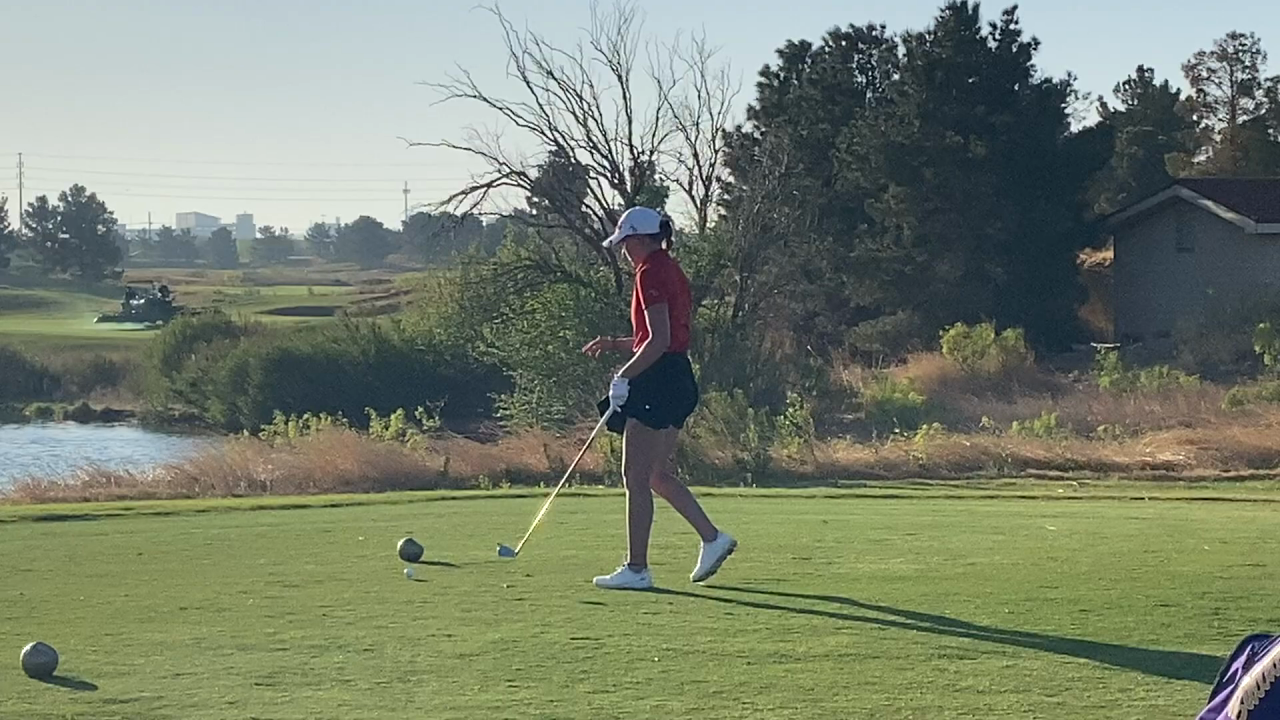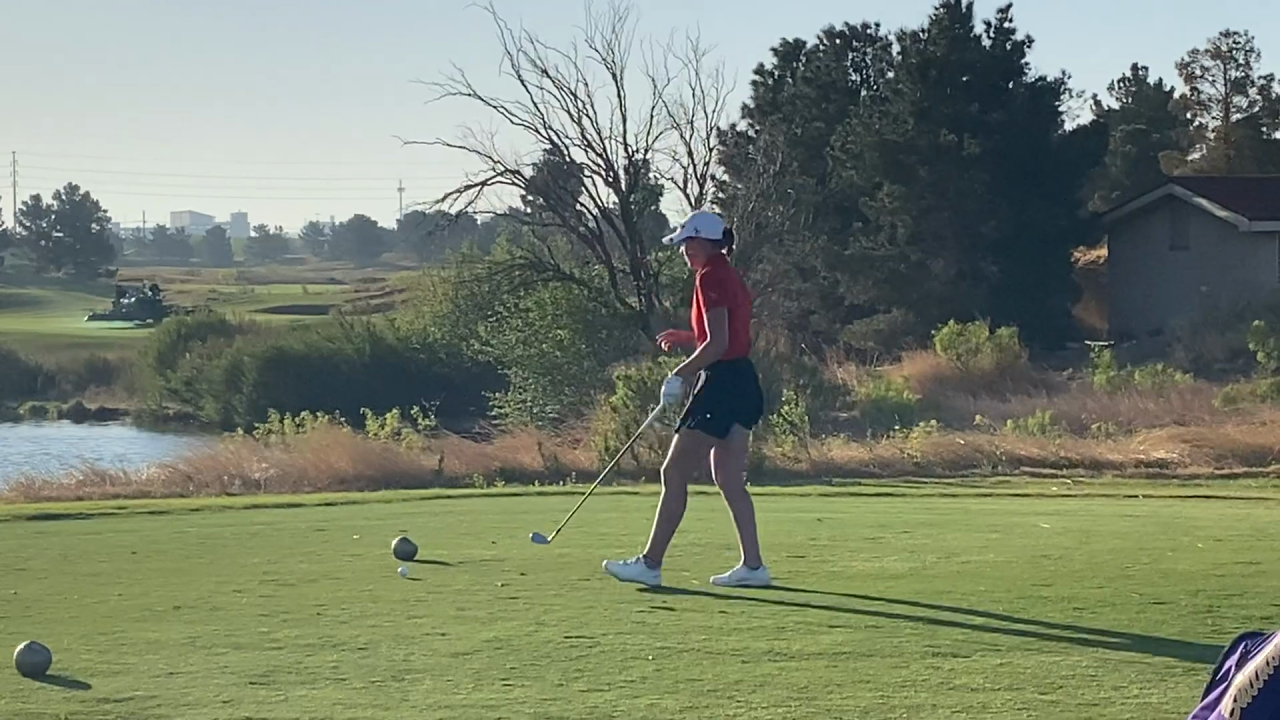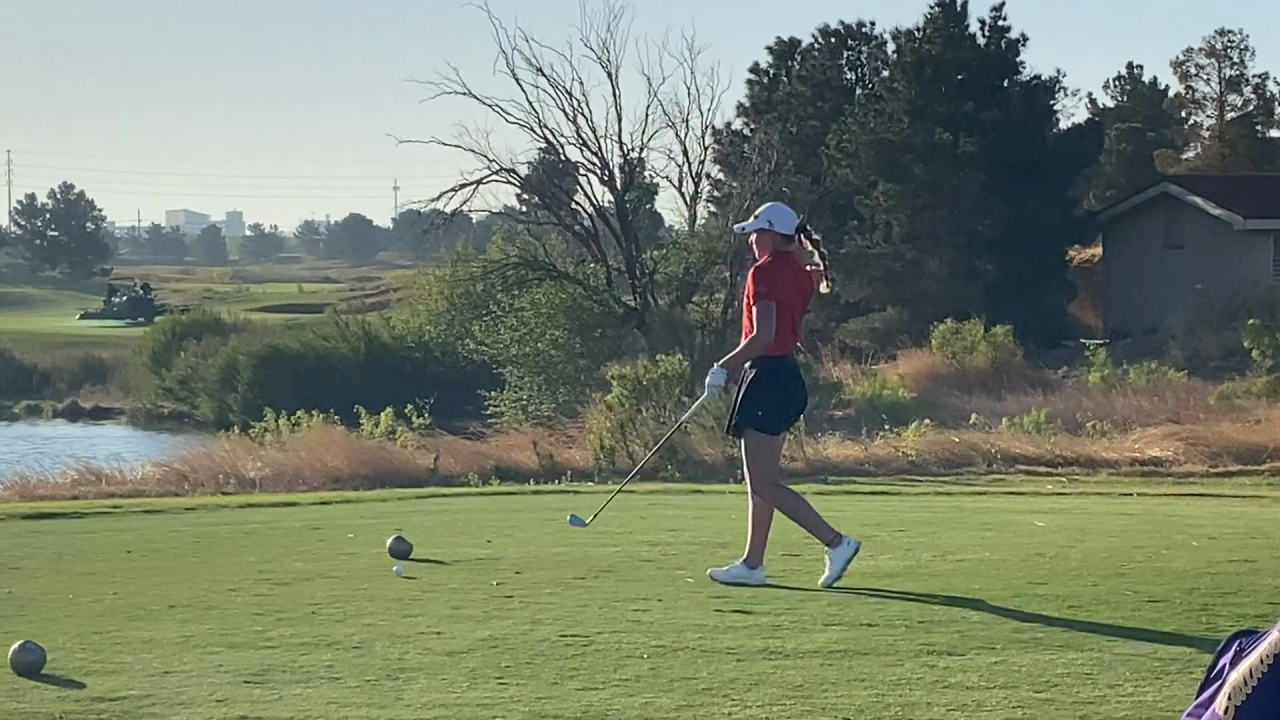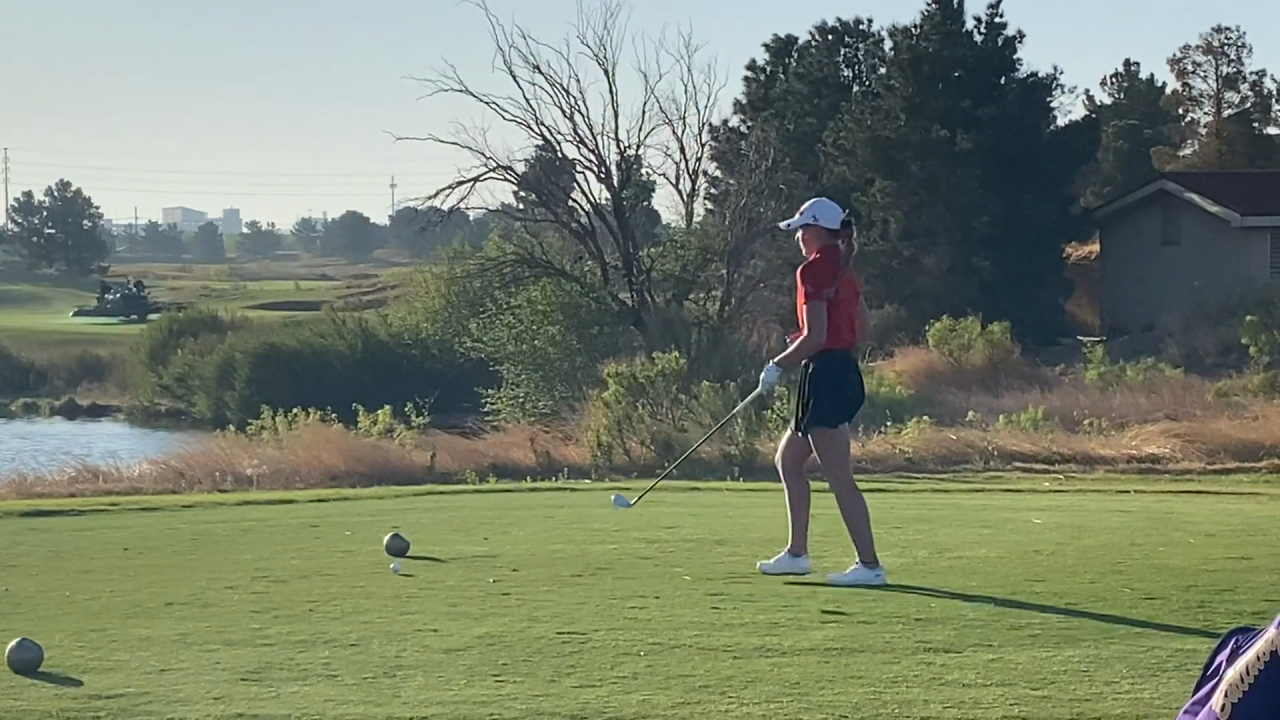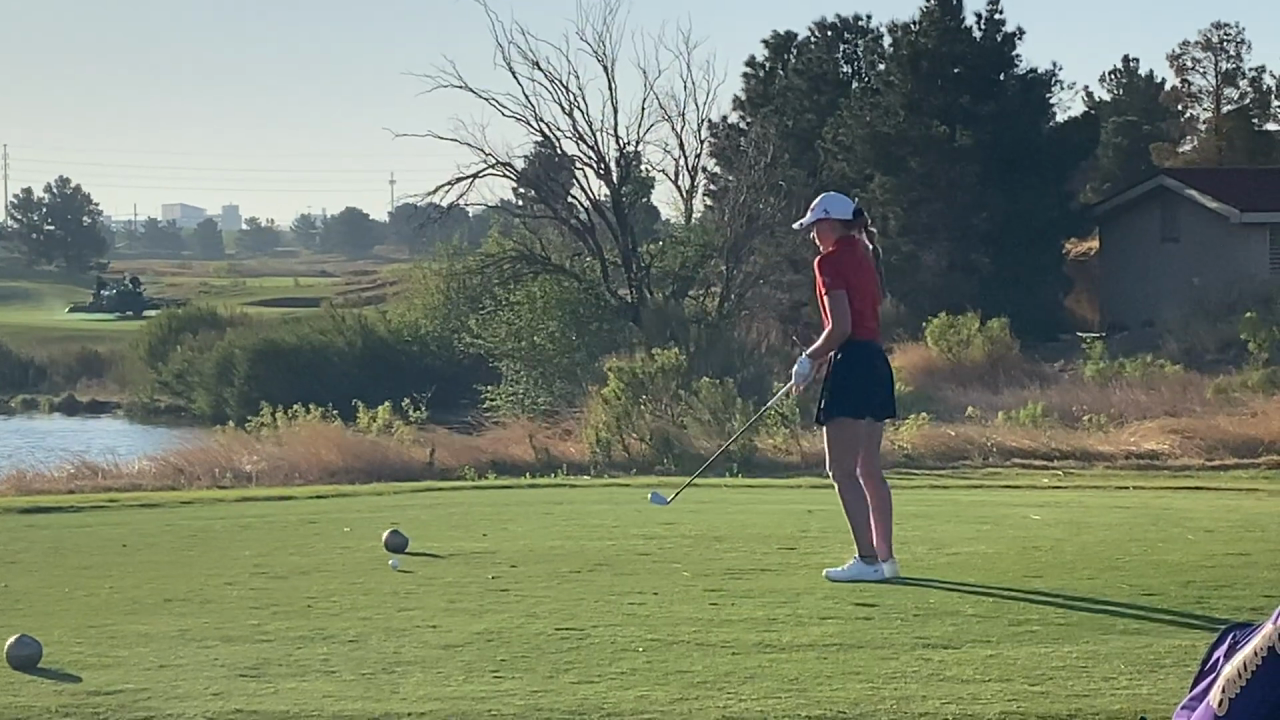
dt=0.3s
person 1, frame 1
left shoulder: (650, 273)
right shoulder: (672, 271)
left elbow: (658, 341)
left wrist: (623, 376)
right wrist: (614, 344)
left hip: (658, 380)
right hip: (677, 377)
left knee: (637, 477)
right knee: (658, 474)
left ankle: (635, 569)
right ankle: (713, 538)
person 1, frame 2
left shoulder: (710, 277)
right shoulder: (731, 276)
left elbow: (717, 343)
left wrist: (678, 376)
right wrist: (688, 337)
left hip: (722, 384)
right hip: (741, 382)
left knee: (674, 475)
right knee: (730, 480)
left ankle: (649, 563)
right ankle: (752, 565)
person 1, frame 3
left shoulder: (764, 272)
right shoulder: (802, 274)
left elbow: (762, 338)
left wrist: (722, 368)
left hip: (768, 379)
right hip: (787, 377)
left knee: (765, 484)
right knee: (758, 476)
left ankle: (837, 542)
right ankle: (750, 565)
person 1, frame 4
left shoulder: (812, 270)
right shoulder: (844, 270)
left elbow: (814, 337)
right elbow: (862, 330)
left wrist: (776, 366)
left hip: (825, 374)
right hip: (843, 371)
left knee: (838, 477)
right knee: (788, 460)
left ankle: (869, 565)
right ankle: (796, 552)
person 1, frame 5
left shoulder: (831, 260)
right shoulder: (864, 259)
left elbow: (840, 328)
left wrist: (807, 360)
right wrist: (817, 361)
left hip: (853, 368)
right hip: (875, 364)
left knee: (842, 468)
right knee: (868, 468)
left ankle: (868, 558)
right ankle: (884, 557)
